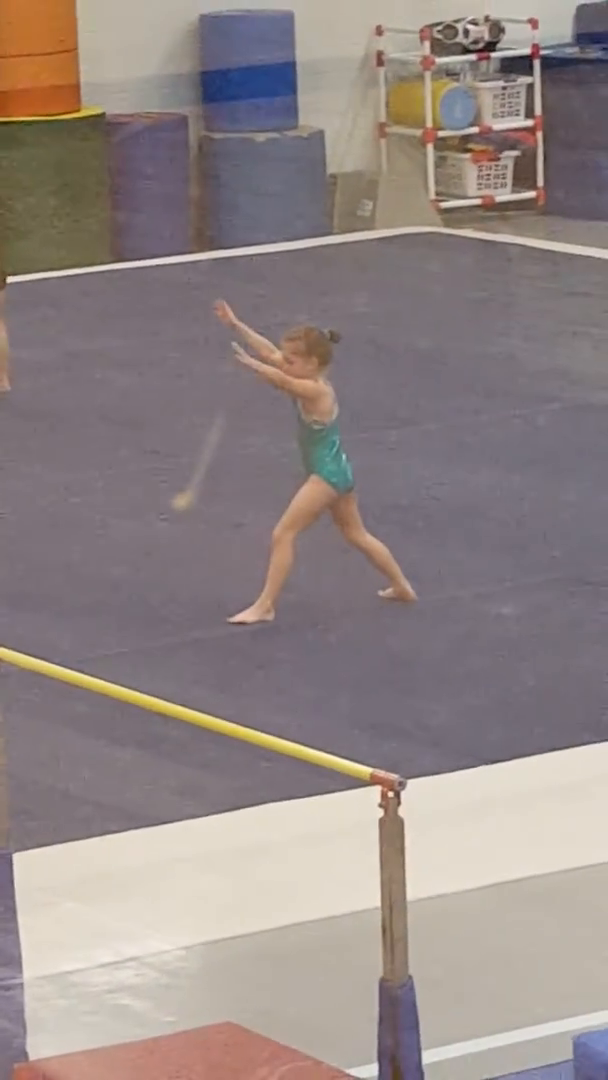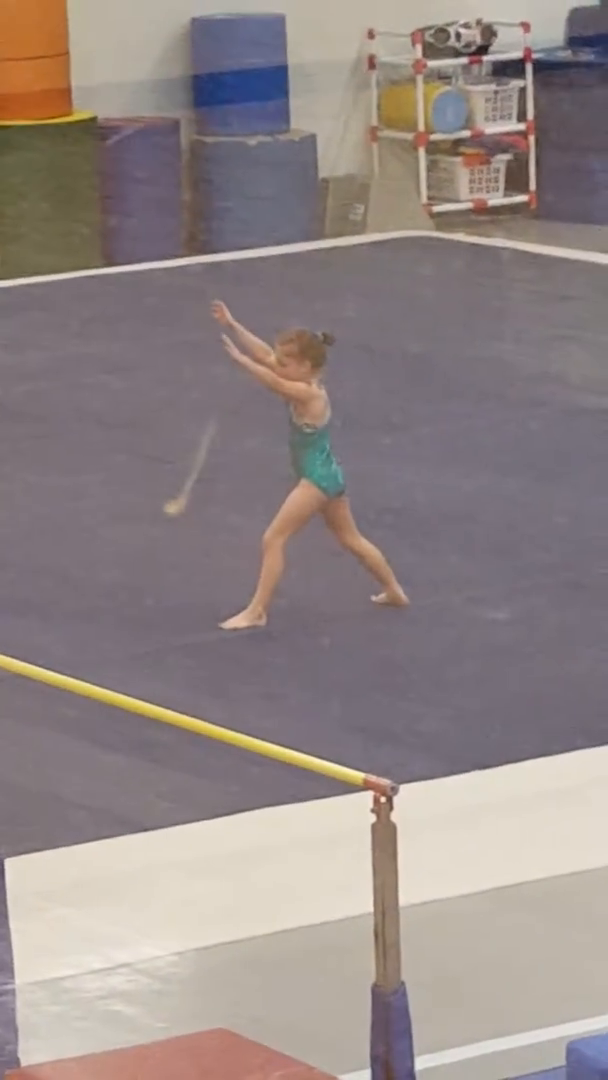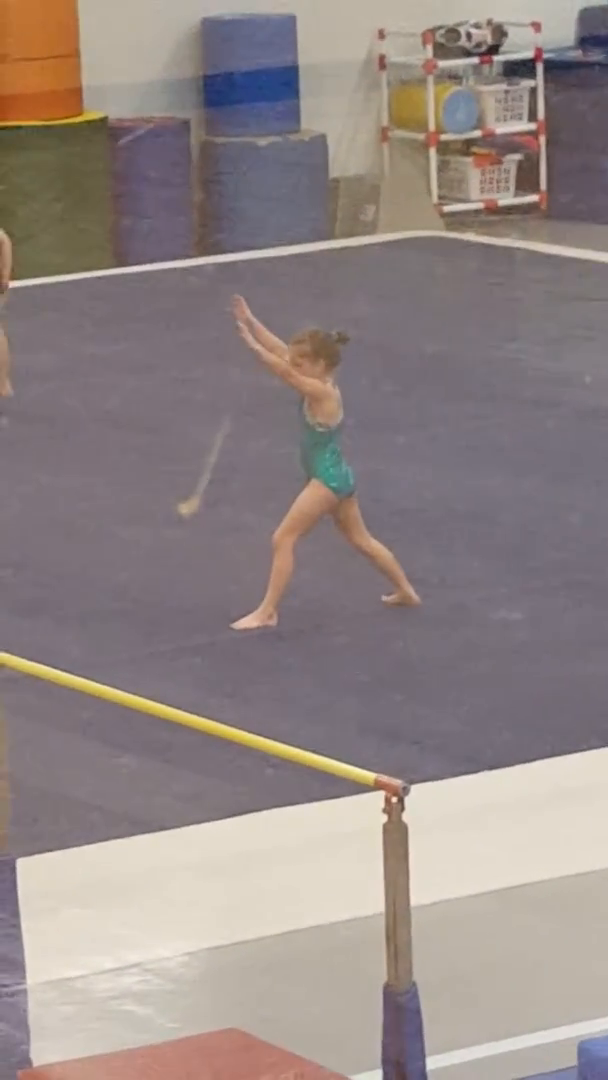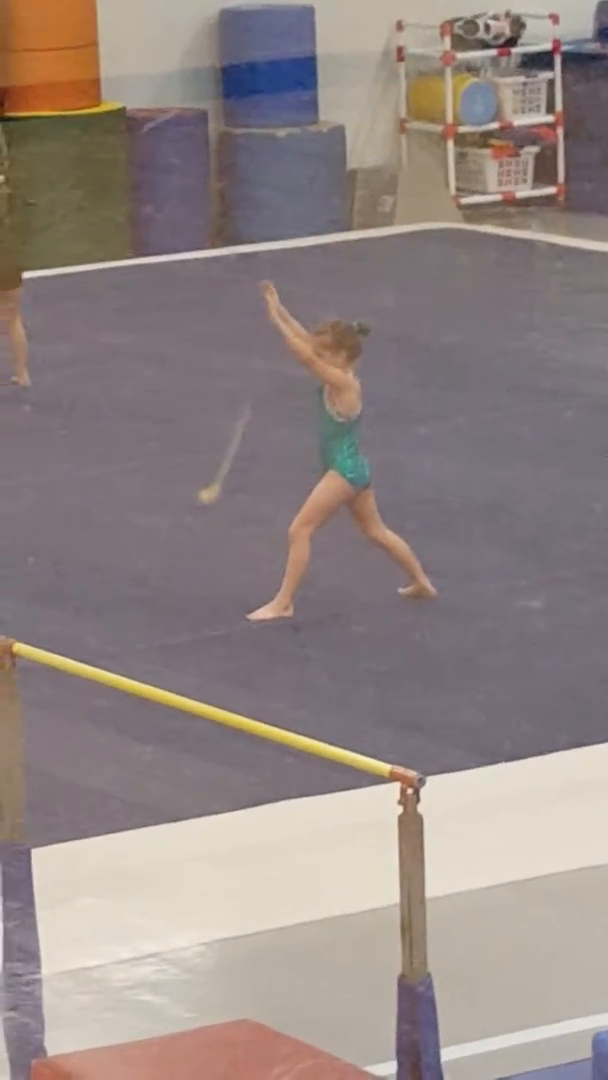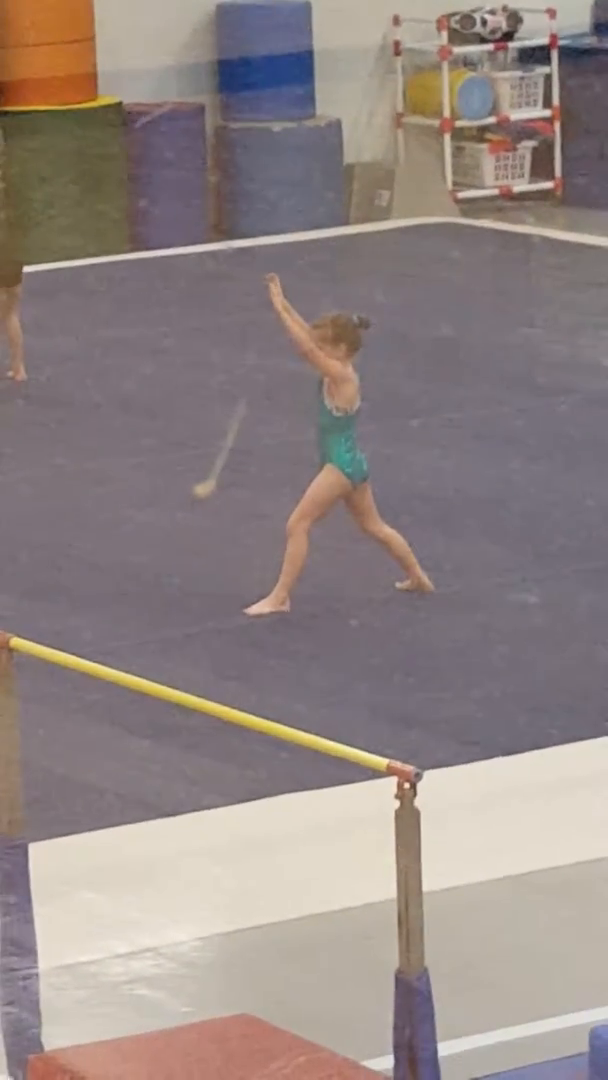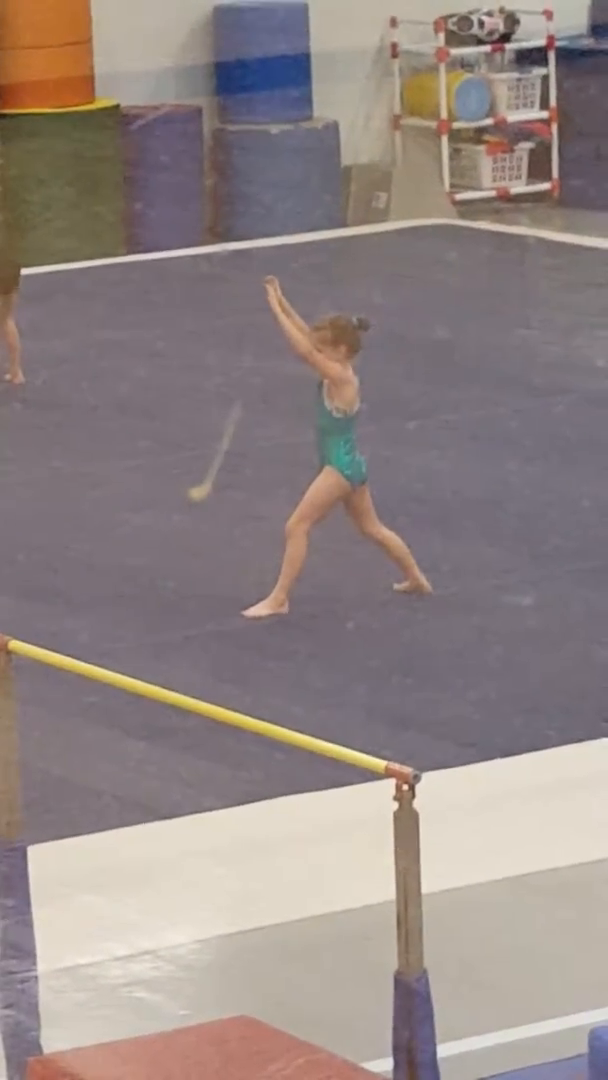
dt=0.3s
person 1, frame 1
left shoulder: (316, 391)
right shoulder: (309, 382)
left elbow: (280, 380)
right elbow: (270, 352)
left wrist: (248, 362)
right wrist: (235, 324)
left hip: (326, 475)
right hip: (336, 470)
left knee: (282, 535)
right knee: (357, 536)
left ankle: (264, 607)
right ankle: (402, 587)
person 1, frame 2
left shoulder: (309, 394)
right shoulder: (305, 385)
left elbow: (272, 381)
right elbow: (265, 354)
left wrist: (238, 357)
right wrist: (231, 325)
left hip: (316, 479)
right hip: (327, 475)
left knee: (273, 540)
right knee: (351, 539)
left ankle: (256, 611)
right ankle: (394, 591)
person 1, frame 3
left shoulder: (322, 393)
right shoulder: (318, 384)
left elbow: (284, 372)
right elbow: (283, 353)
left wrist: (250, 342)
right wrist: (251, 321)
left hip: (327, 479)
right hip: (335, 475)
left knee: (282, 539)
right knee: (361, 540)
left ankle: (267, 612)
right ankle: (406, 592)
person 1, frame 4
left shoulder: (343, 383)
right shoulder: (338, 375)
left elbow: (306, 358)
right elbow: (306, 342)
left wrist: (277, 321)
right wrist: (278, 309)
left hip: (344, 471)
right hip: (351, 467)
left knee: (299, 531)
right knee: (377, 532)
left ankle: (283, 603)
right ankle: (422, 583)
person 1, frame 5
left shoulder: (342, 376)
right shoulder: (337, 369)
left elbow: (306, 349)
right elbow: (309, 336)
left wrist: (280, 310)
right wrist: (283, 302)
left hip: (340, 465)
right hip: (349, 461)
left knee: (297, 525)
right knee: (374, 526)
left ankle: (279, 598)
right ankle: (419, 578)
person 1, frame 6
left shoulder: (342, 378)
right shoulder: (337, 370)
left elbow: (305, 351)
right elbow: (308, 338)
left wrist: (277, 313)
right wrist: (282, 303)
left hip: (340, 467)
right hip: (347, 463)
left knee: (296, 527)
right knee: (373, 528)
left ankle: (278, 599)
right ankle: (417, 579)
